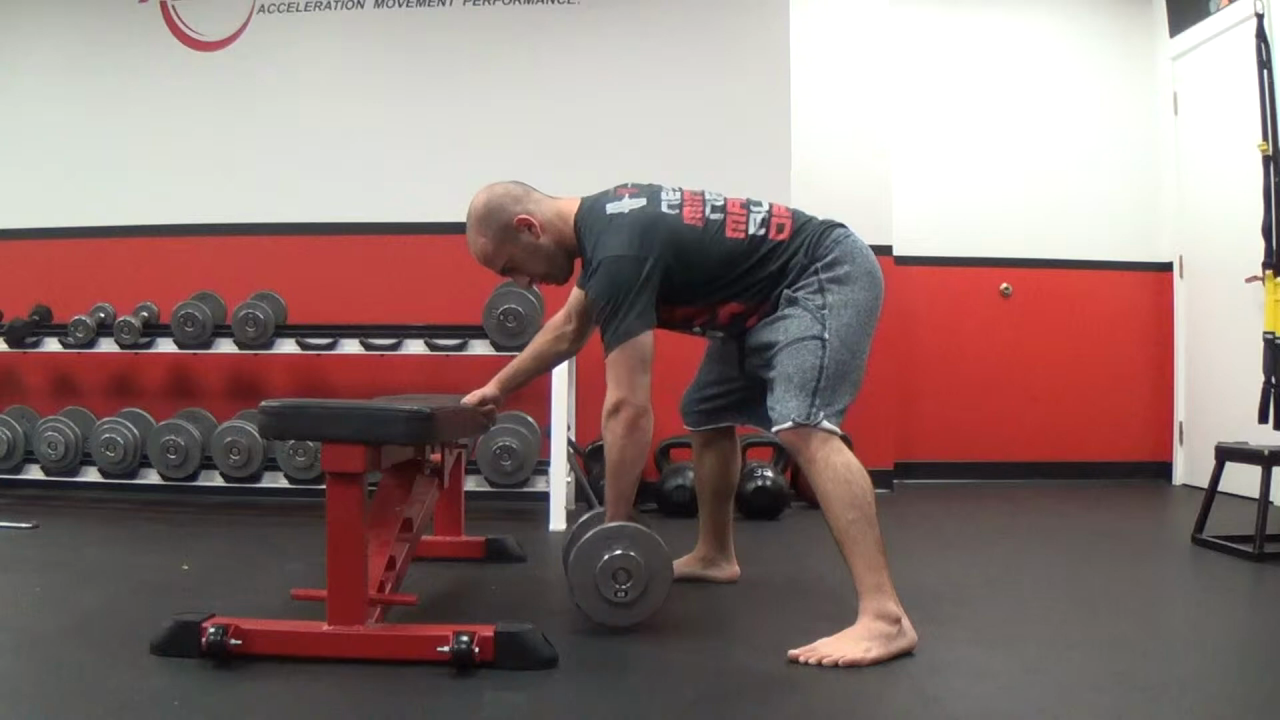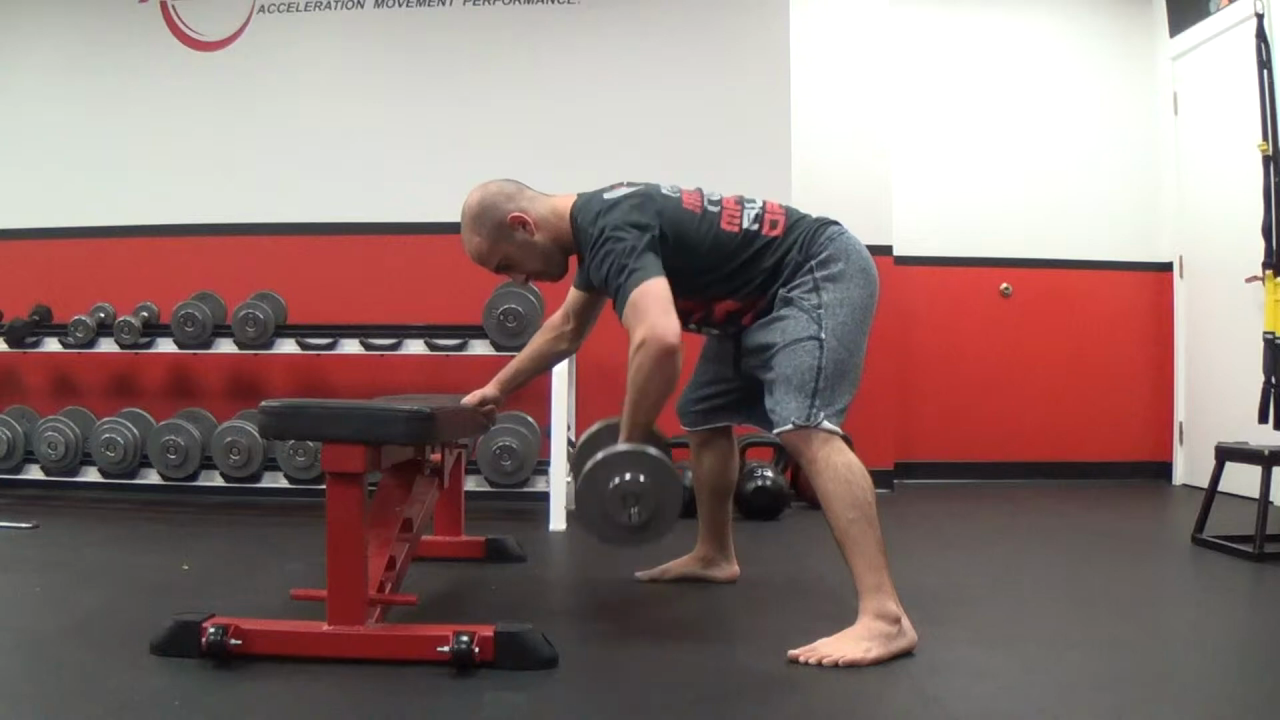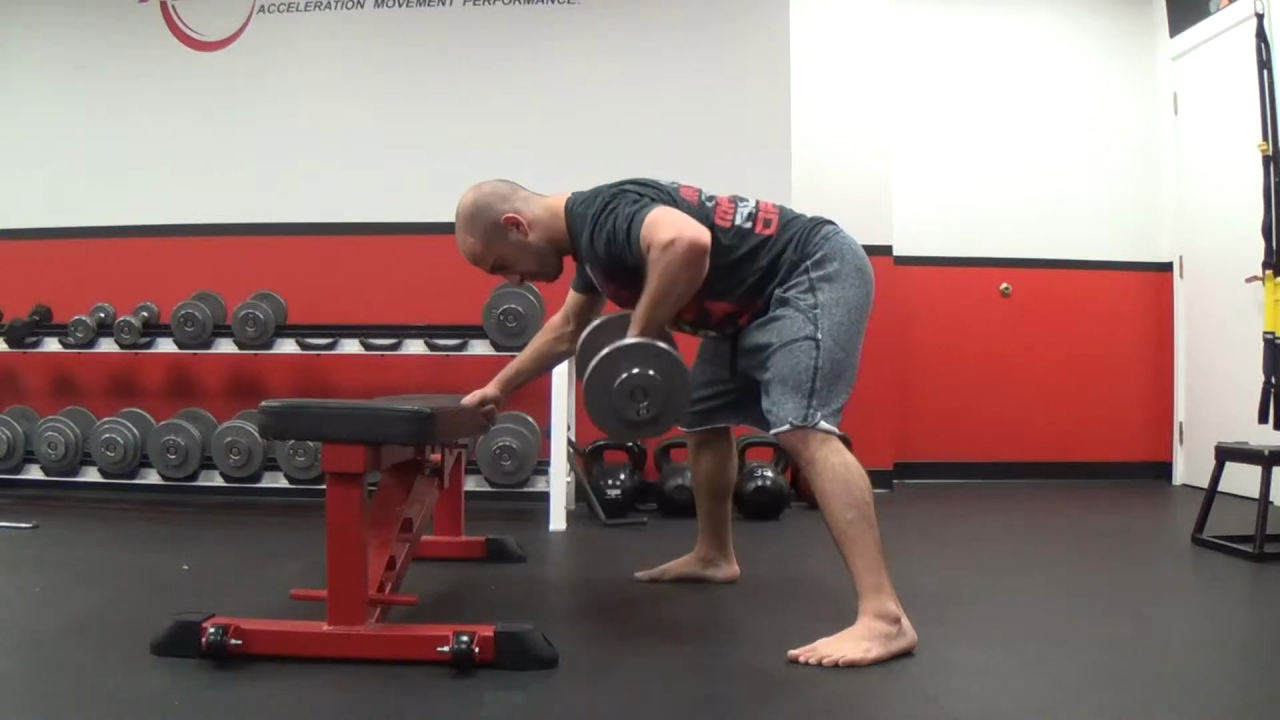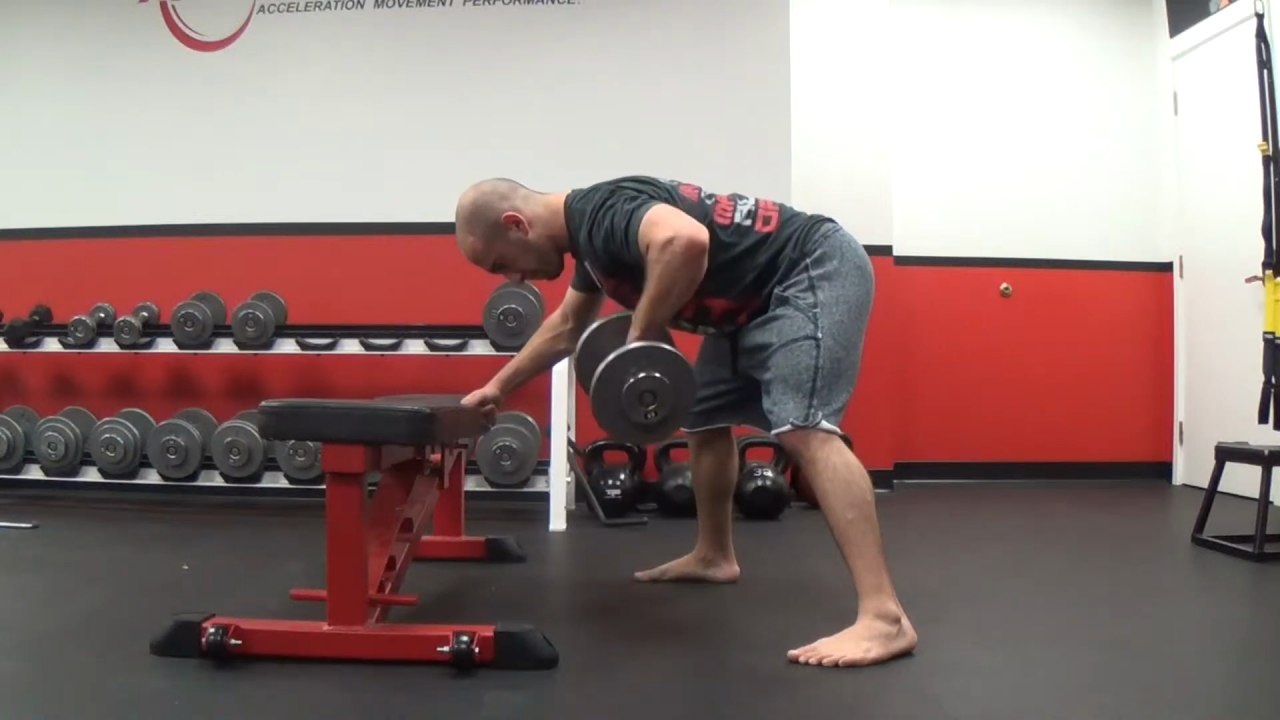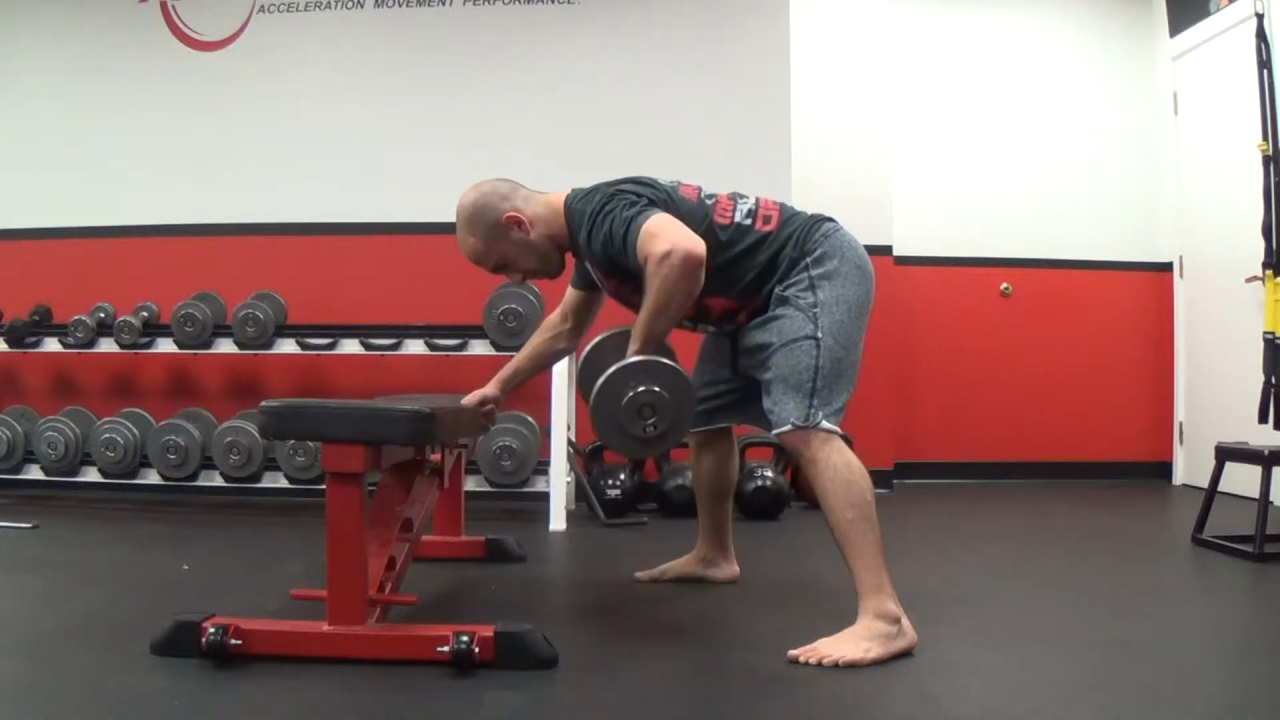
dt=0.3s
person 1, frame 1
left shoulder: (618, 250)
right shoulder: (603, 223)
left elbow: (629, 408)
right elbow: (569, 329)
right wrist: (499, 385)
left hip: (827, 275)
left knee: (803, 429)
right knee: (706, 417)
left ankle: (884, 618)
right ankle: (714, 556)
person 1, frame 2
left shoulder: (612, 232)
right shoulder: (597, 222)
left elbow: (660, 342)
right elbow: (567, 329)
left wrist: (627, 448)
right wrist: (498, 387)
left hip: (821, 273)
right hip: (765, 297)
left knee: (804, 430)
right knee: (704, 417)
left ankle: (885, 618)
right ankle: (713, 556)
person 1, frame 3
left shoulder: (602, 216)
right shoulder: (592, 232)
left elbow: (688, 242)
right elbow: (567, 329)
left wrist: (638, 340)
right wrist: (499, 386)
left hip: (816, 271)
right hip: (758, 299)
left knee: (803, 430)
right knee: (703, 418)
left ankle: (885, 618)
right ankle: (713, 556)
person 1, frame 4
left shoulder: (601, 214)
right shoulder: (591, 232)
left elbow: (686, 240)
right elbow: (566, 328)
left wrist: (638, 343)
right wrist: (498, 386)
left hip: (815, 270)
right hip: (759, 299)
left knee: (803, 430)
right knee: (705, 418)
left ankle: (884, 617)
right ankle: (713, 556)
person 1, frame 5
left shoulder: (602, 215)
right shoulder: (590, 229)
left elbow: (682, 254)
right elbow: (565, 328)
left wrist: (637, 358)
right wrist: (499, 386)
left hip: (815, 268)
right hip: (758, 298)
left knee: (804, 429)
right knee: (705, 419)
left ankle: (884, 617)
right ankle: (714, 555)
